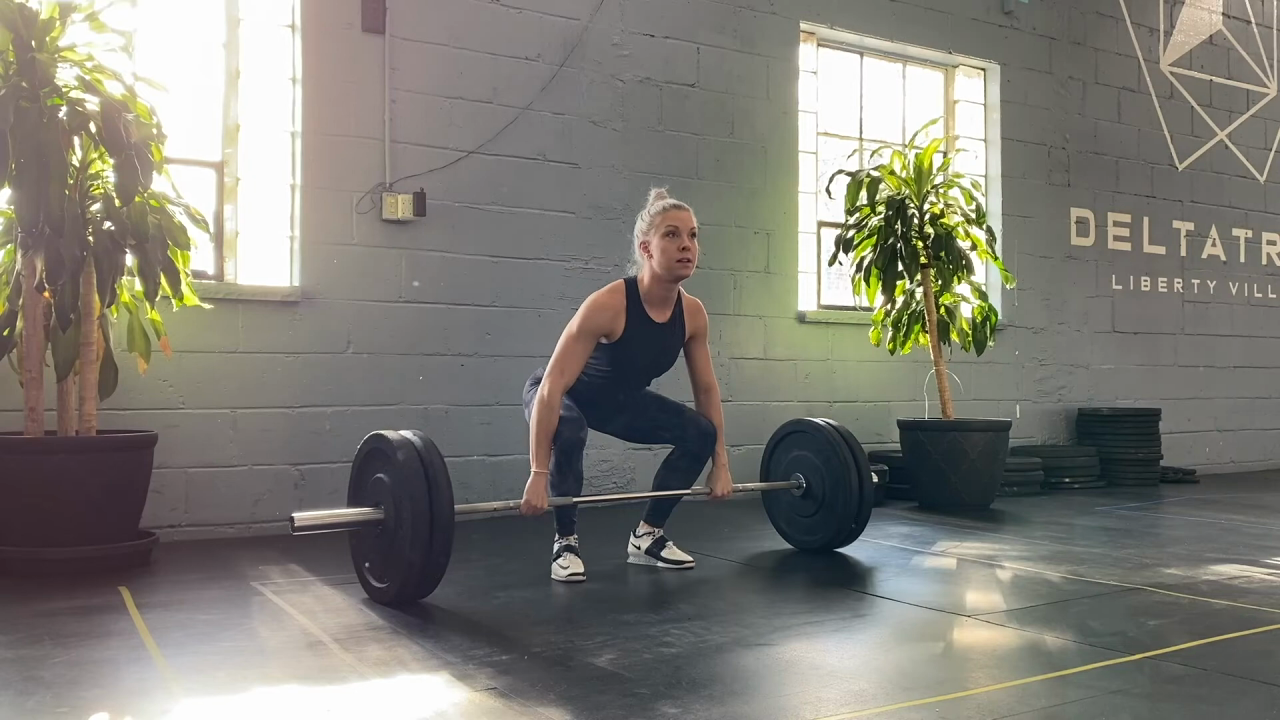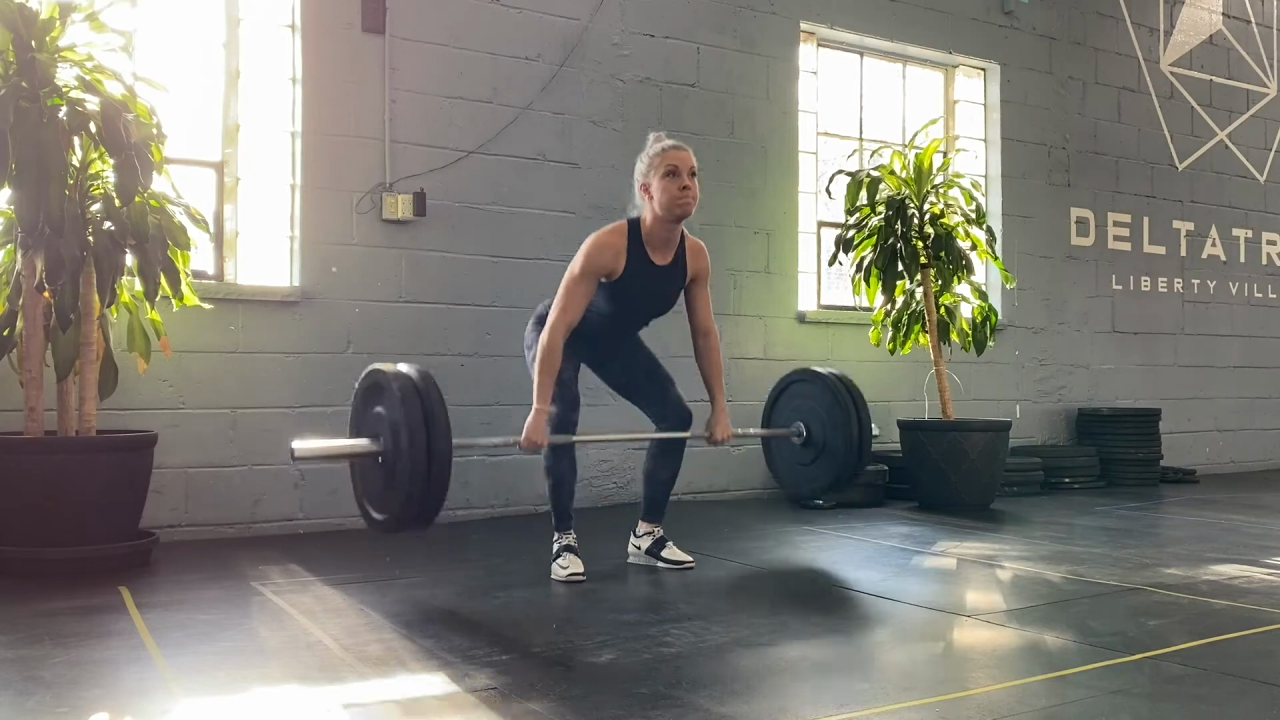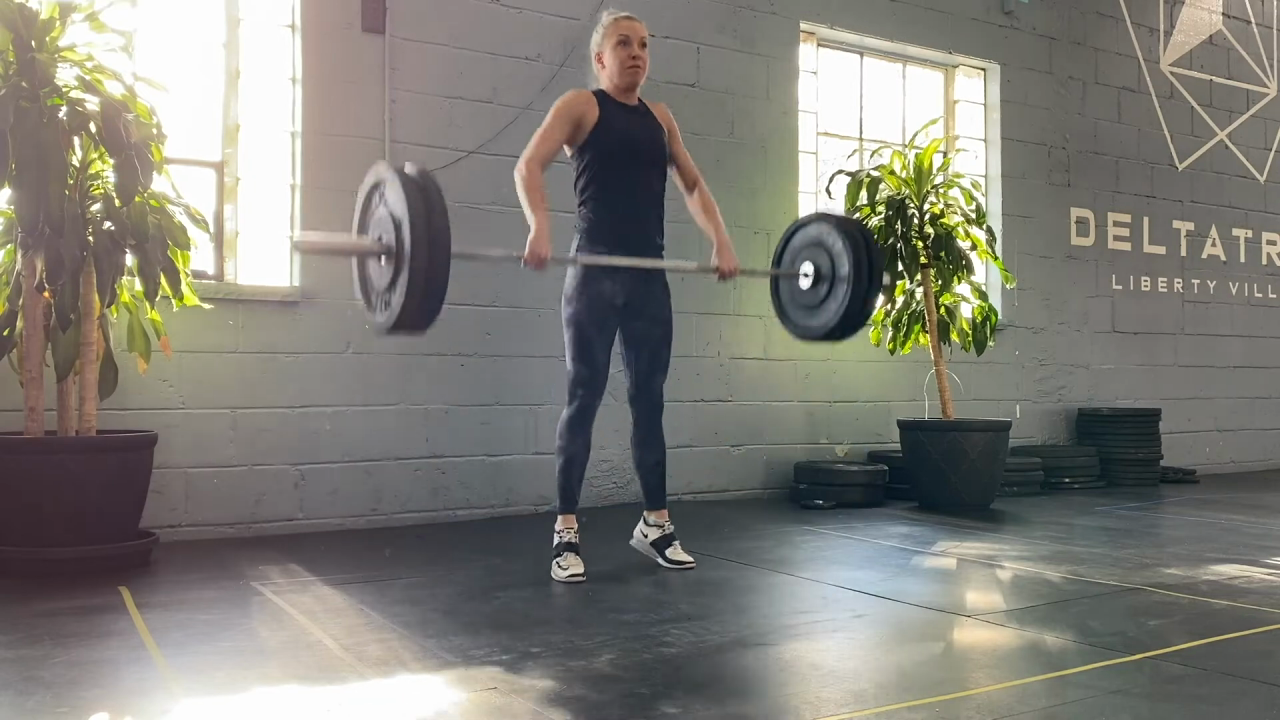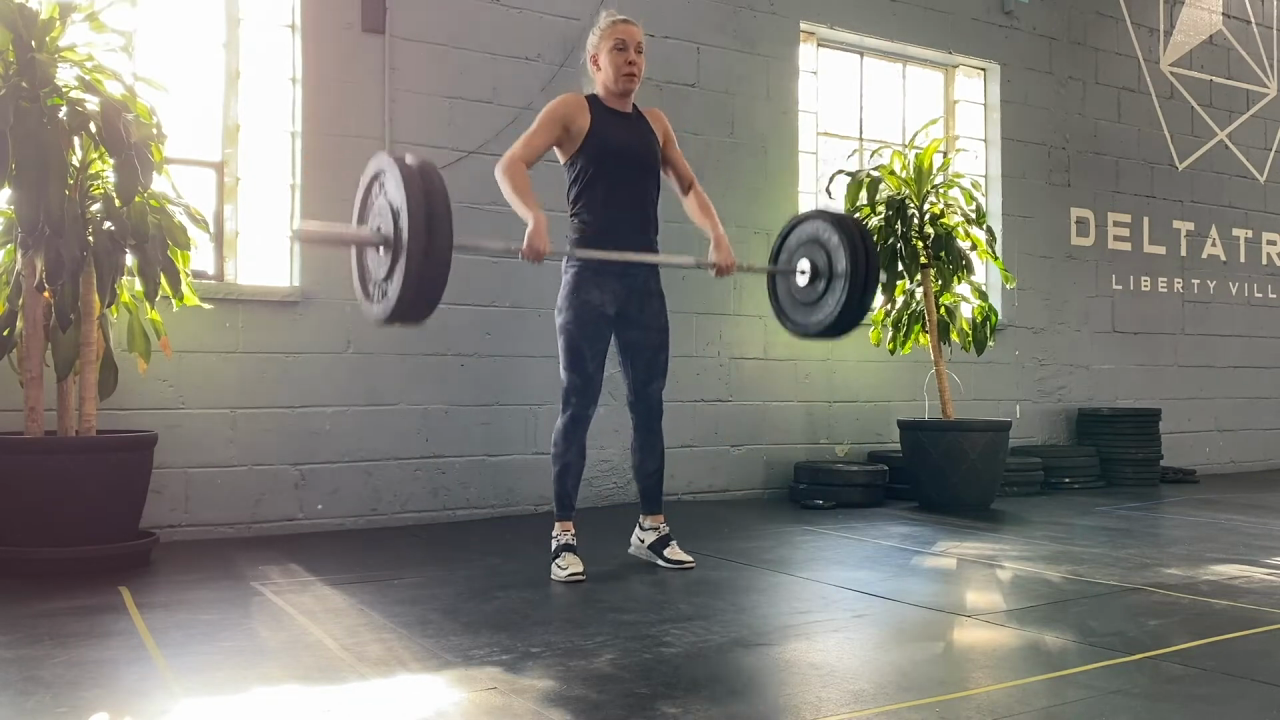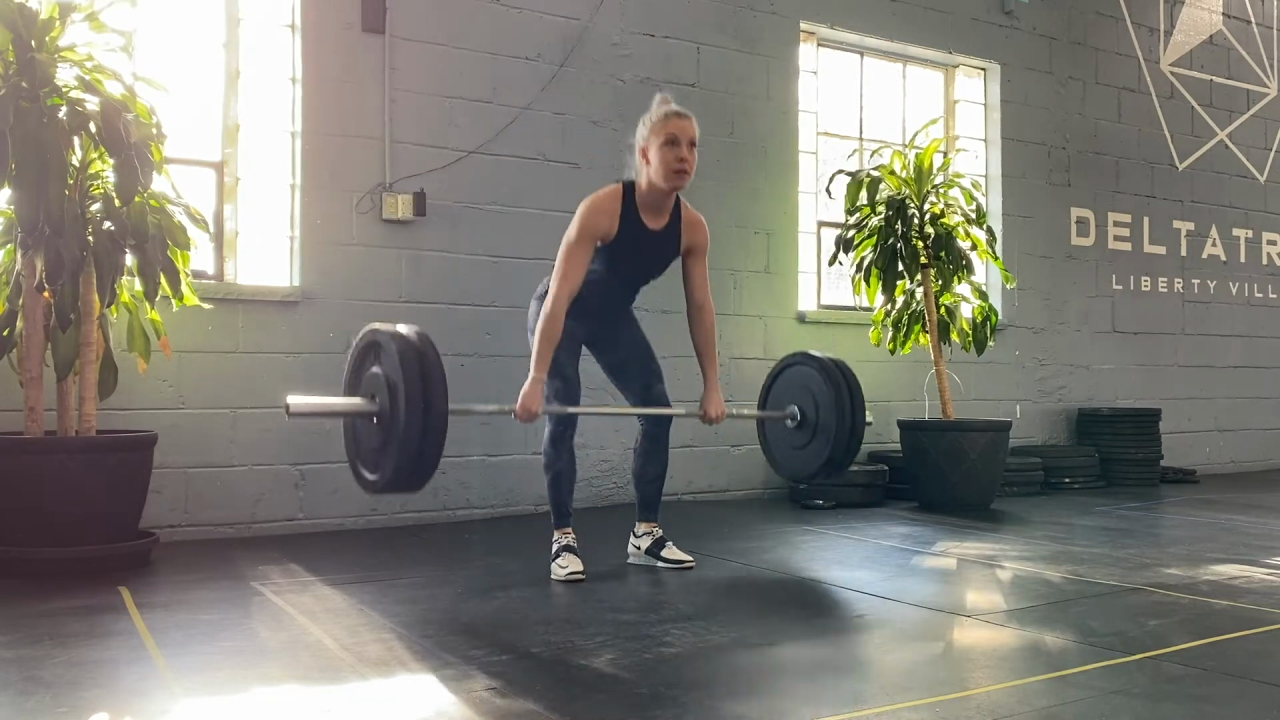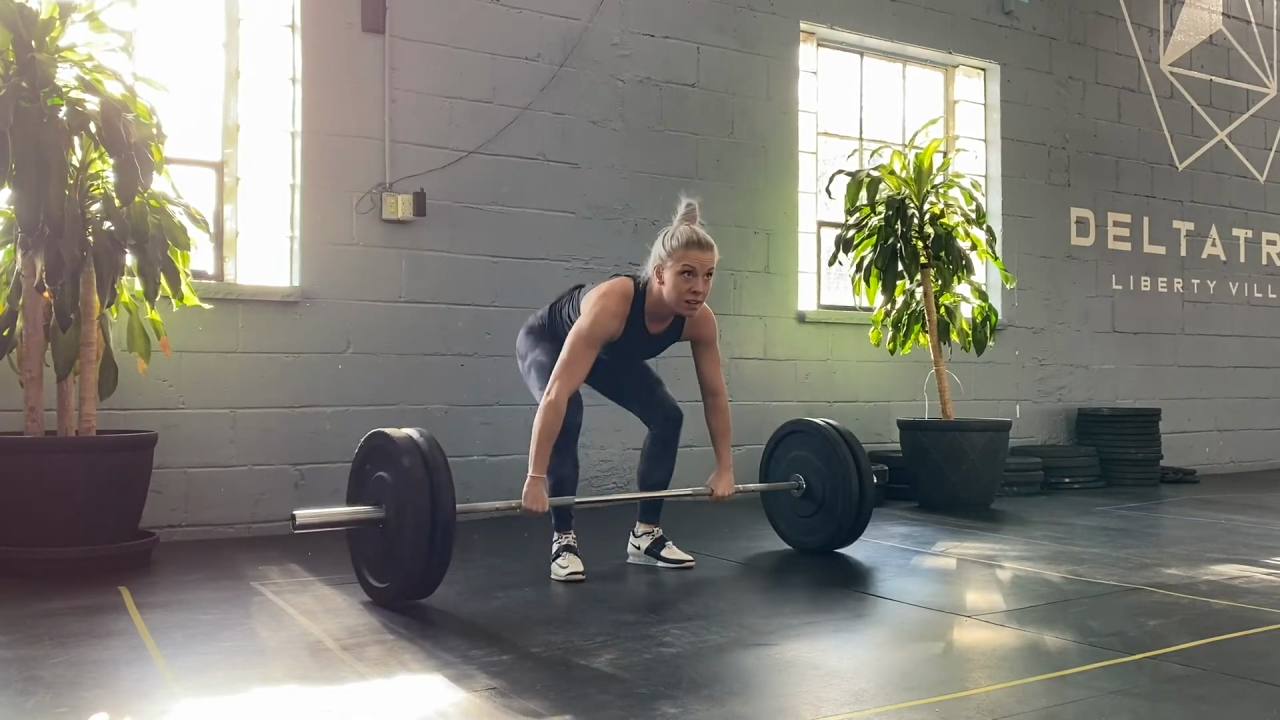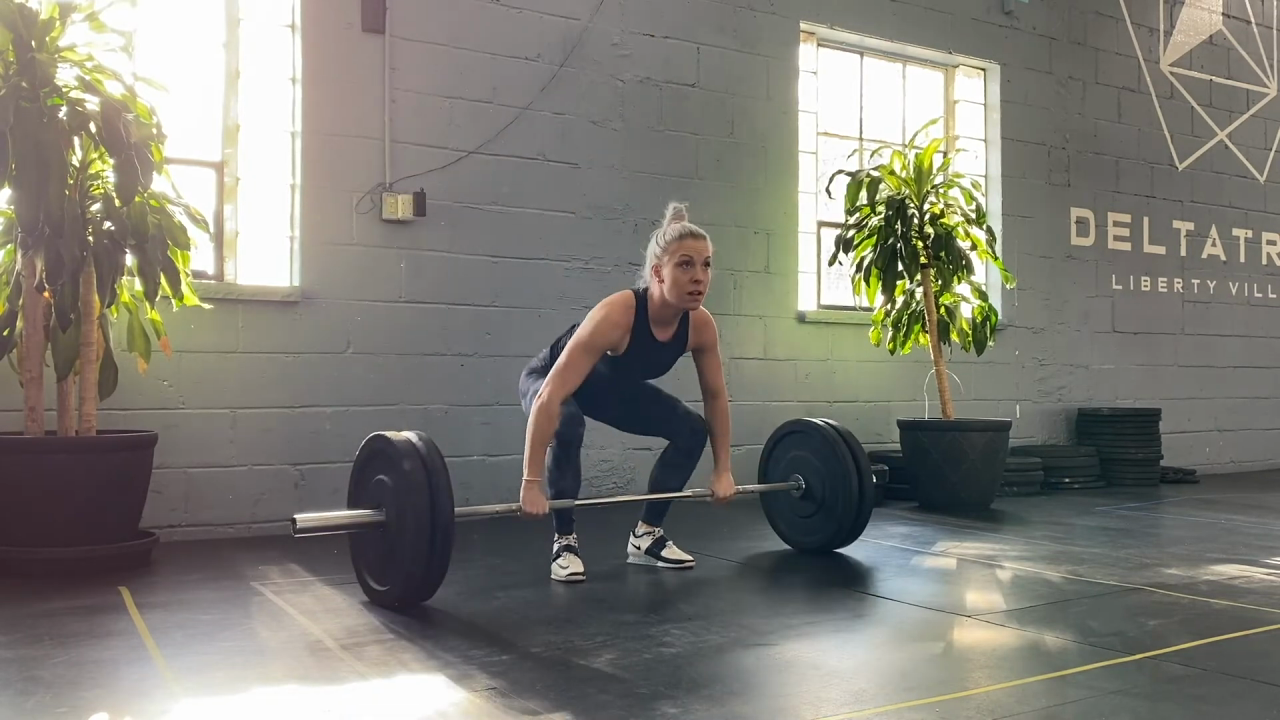
dt=0.5s
person 1, frame 1
left shoulder: (693, 314)
right shoulder: (606, 306)
left elbow: (706, 389)
right elbow: (552, 388)
left wrist: (720, 462)
right wrist: (538, 474)
left hip: (622, 400)
right hip: (568, 397)
left knee: (701, 432)
right knee: (569, 431)
left ankle: (648, 535)
right ankle: (565, 543)
person 1, frame 2
left shoulder: (695, 256)
right shoulder: (608, 245)
left elbow: (705, 334)
right elbow: (557, 330)
left wrist: (720, 409)
right wrist: (538, 411)
left hip: (617, 340)
right hip: (560, 333)
left knee: (676, 417)
right knee: (563, 416)
left ankle: (647, 534)
right ankle: (564, 541)
person 1, frame 3
left shoulder: (656, 116)
right shoulder: (580, 106)
left elbow: (693, 185)
right elbow: (529, 166)
left wrist: (720, 239)
right wrist: (539, 226)
left hip: (650, 272)
right hip: (597, 268)
left knee: (649, 400)
right knee: (585, 395)
left ankle: (655, 523)
right ankle: (566, 531)
person 1, frame 4
left shoulder: (654, 122)
right shoulder: (572, 111)
left elbow: (688, 186)
right elbow: (509, 166)
left wrist: (718, 235)
right wrist: (535, 219)
left hip: (644, 279)
right hip: (590, 276)
left knee: (648, 405)
right knee: (579, 405)
left ankle: (652, 527)
right ankle: (563, 534)
person 1, frame 5
left shoulder: (693, 227)
right shoulder: (603, 208)
left elbow: (700, 309)
right elbow: (558, 297)
left wrist: (712, 387)
right wrist: (536, 381)
left hip: (614, 317)
right hip: (563, 314)
left knee: (658, 412)
right knee: (562, 412)
left ankle: (645, 535)
right ankle: (563, 539)
person 1, frame 6
left shoulder: (700, 320)
right shoulder: (611, 305)
left elbow: (714, 394)
right elbow: (556, 394)
left wrist: (724, 469)
right wrist: (536, 479)
left hip: (612, 356)
right hip: (546, 340)
left knee: (667, 416)
right knee: (568, 415)
left ankle: (645, 533)
right ankle: (563, 540)
person 1, frame 7
left shoulder: (701, 325)
right shoulder: (615, 316)
left elbow: (716, 396)
right elbow: (549, 398)
left wrist: (723, 469)
right wrist: (532, 482)
left hip: (616, 387)
right hip: (549, 380)
left knee: (693, 430)
right knee: (567, 427)
left ankle: (647, 535)
right ankle: (565, 541)
